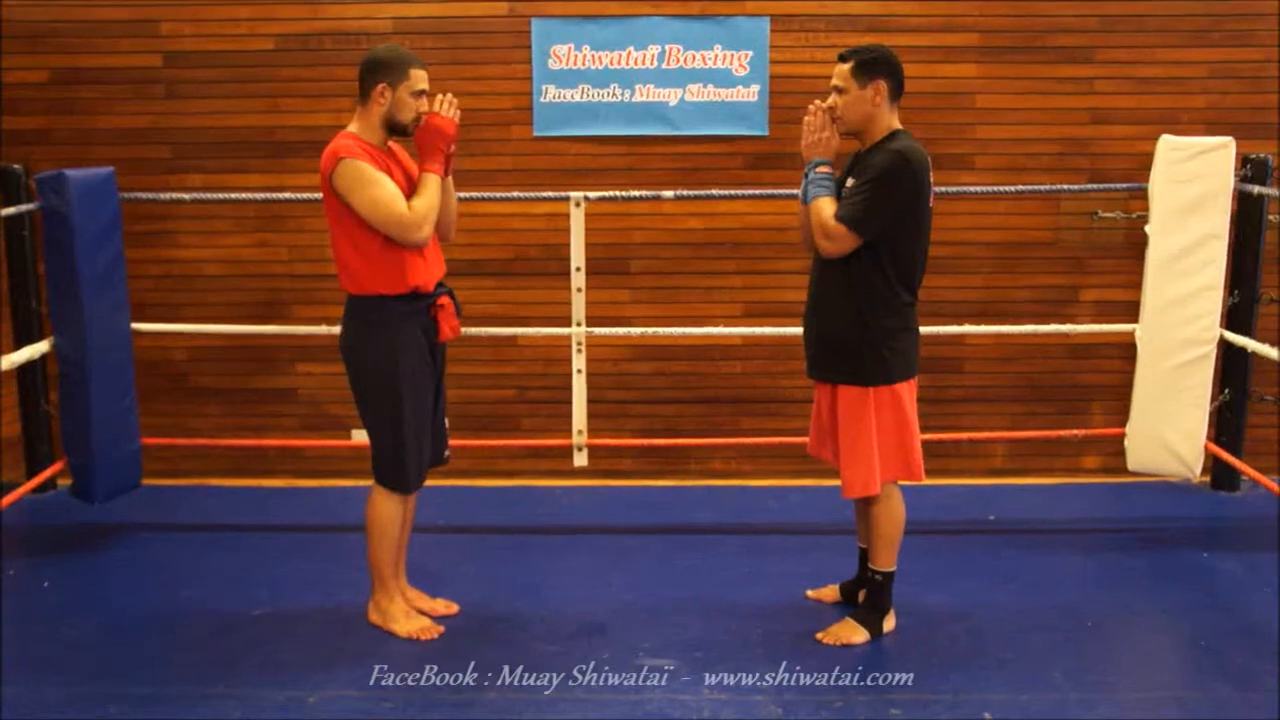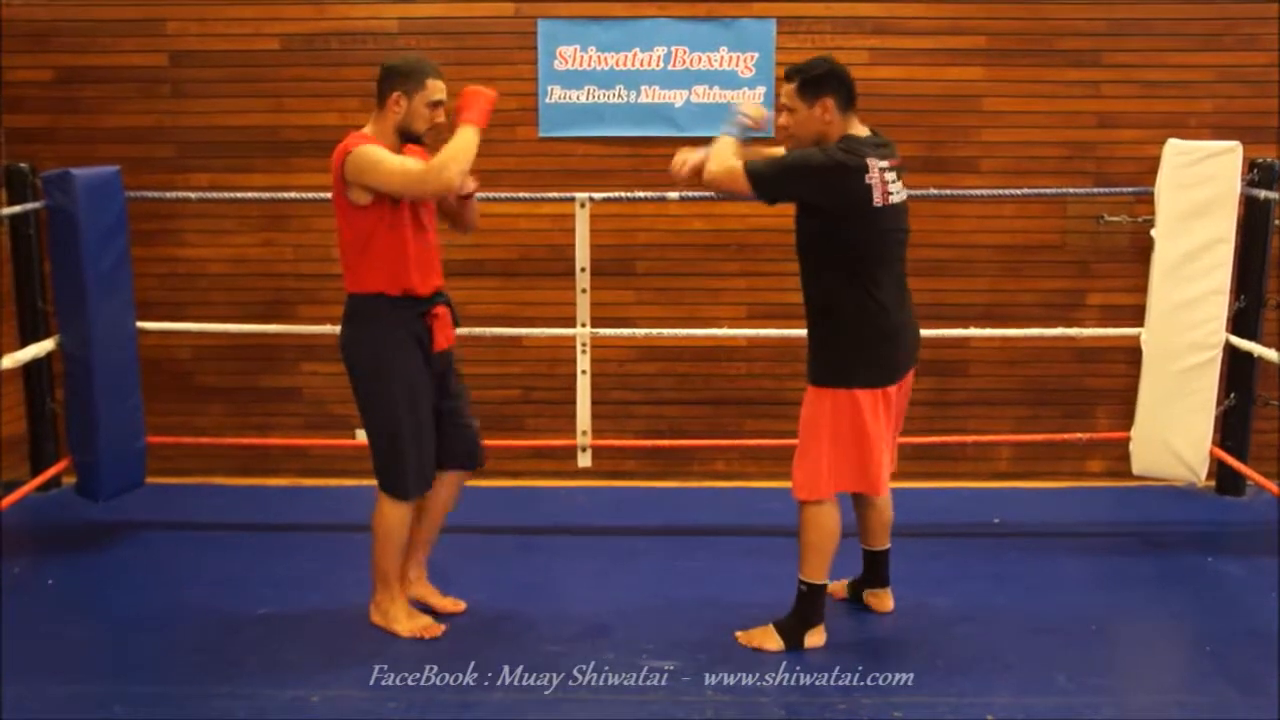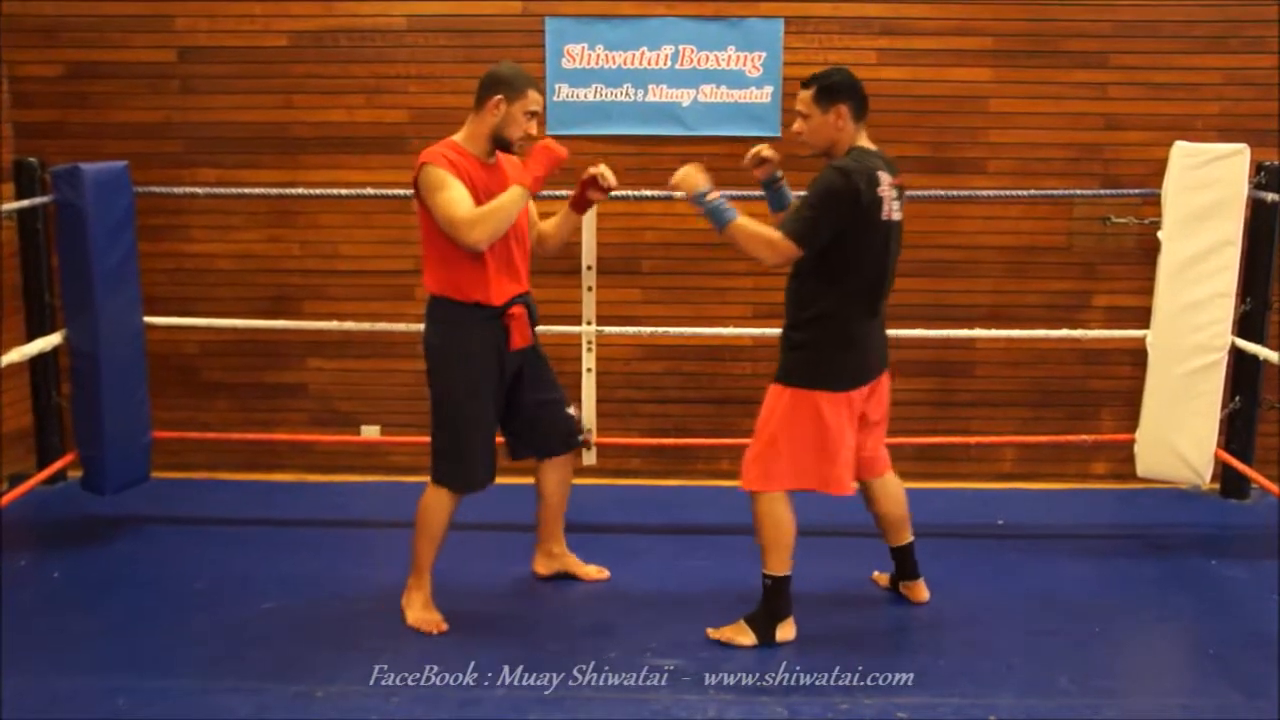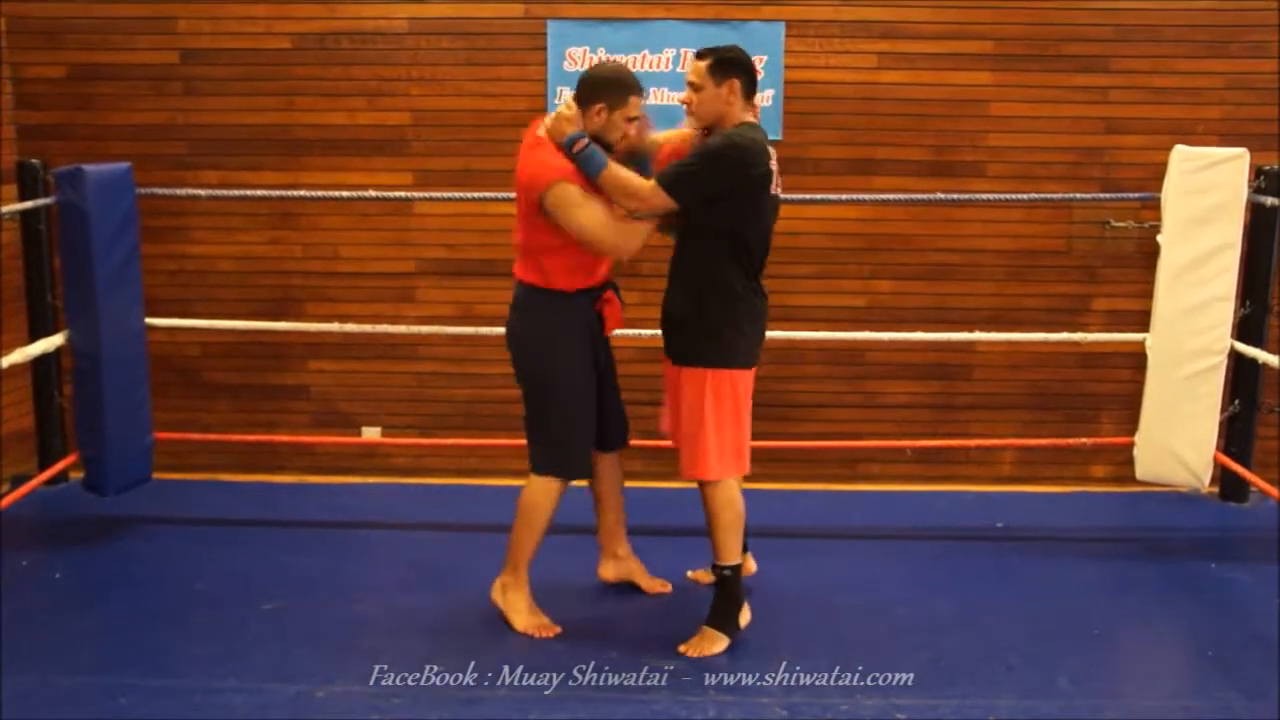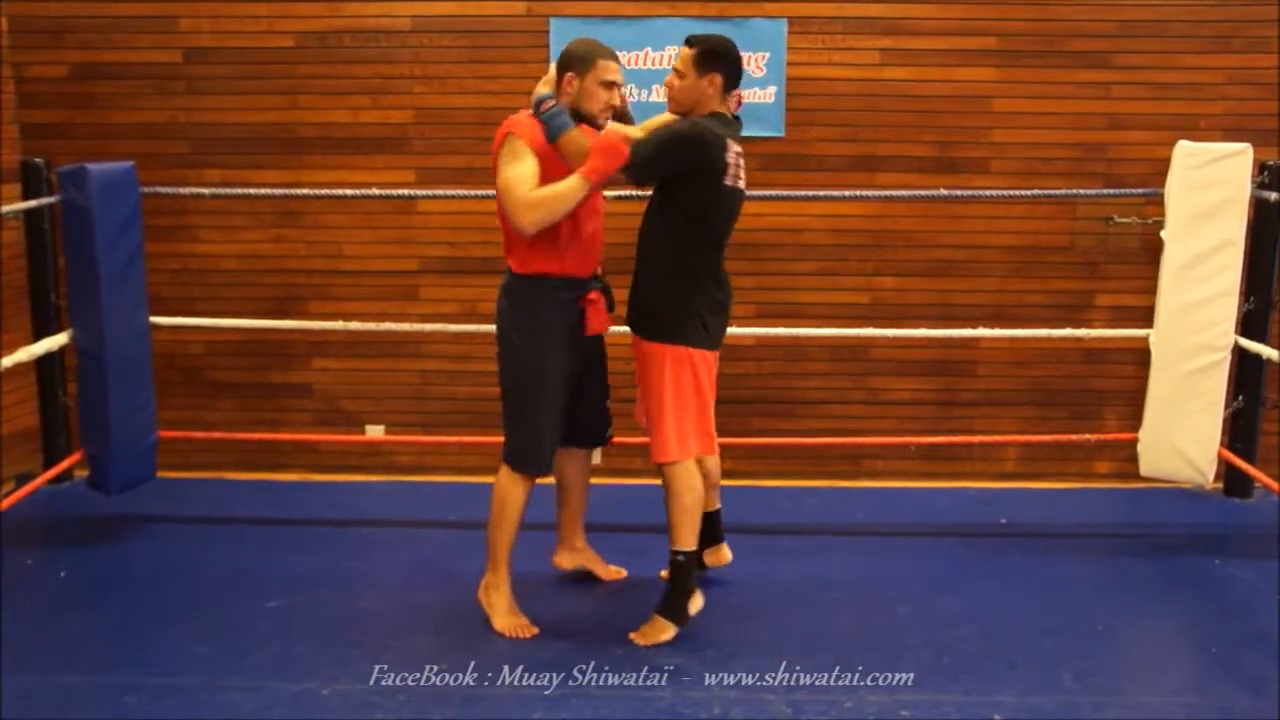
dt=1s
person 1, frame 1
left shoulder: (899, 162)
right shoulder: (866, 160)
left elbow: (832, 239)
right elbow: (811, 237)
left wrist: (819, 166)
right wrist: (816, 164)
left hip: (876, 352)
right hip: (847, 346)
left knee: (878, 478)
right knee: (860, 474)
left ankle: (878, 607)
right ankle: (864, 580)
person 1, frame 2
left shoulder: (829, 167)
right shoulder: (879, 156)
left elbow: (723, 176)
right elbow: (781, 164)
left wrist: (736, 131)
right wrist: (708, 156)
left hip: (851, 356)
right hip: (892, 345)
left knee: (818, 485)
right knee: (869, 472)
left ankle: (806, 620)
right ankle: (876, 582)
person 1, frame 3
left shoulder: (842, 179)
right shoulder: (879, 173)
left elbow: (775, 250)
right elbow: (805, 233)
left wrist: (706, 196)
right wrist: (771, 183)
left hip: (820, 361)
right hip: (864, 353)
left knee: (768, 479)
right knee: (872, 466)
left ankle: (774, 614)
right ankle: (909, 576)
person 1, frame 4
left shoulder: (732, 150)
right shoulder: (738, 147)
left elbow: (641, 198)
right elbow: (670, 190)
left wrist: (575, 142)
left hip: (719, 331)
right hip: (707, 323)
left knee: (716, 465)
right knee: (716, 455)
left ankle: (730, 605)
right ankle: (734, 554)
person 1, frame 5
left shoulder: (696, 140)
right shoulder: (716, 133)
right elbow: (640, 142)
left hip: (680, 316)
right hip: (678, 309)
left knee: (678, 449)
right knee: (693, 439)
left ankle: (681, 592)
right ankle: (712, 543)
person 2, frame 1
left shoulder: (393, 152)
right shoulder: (349, 159)
left elbow: (443, 230)
right elbow: (413, 230)
left wrist: (441, 157)
right wrist: (431, 158)
left hip: (419, 317)
right hip: (384, 324)
left knee: (415, 464)
right knee: (396, 469)
left ankle: (399, 584)
right ankle: (383, 601)
person 2, frame 2
left shoulder: (411, 157)
right shoulder: (360, 155)
left elbow: (461, 218)
right elbow: (439, 178)
left wrist: (463, 186)
right wrist: (475, 116)
left hip: (423, 322)
right hip: (382, 327)
left knee: (456, 457)
right knee: (404, 475)
left ankle: (412, 576)
right ankle: (386, 600)
person 2, frame 3
left shoulder: (511, 165)
right shoulder: (439, 164)
left elbow: (541, 243)
right elbow: (475, 233)
left wrist: (580, 202)
right wrist: (532, 176)
left hip: (514, 323)
right hip: (463, 328)
left knee: (558, 440)
right knee: (454, 472)
left ankle: (551, 551)
right ankle: (417, 588)
person 2, frame 4
right shoulder: (550, 169)
right elbow: (623, 242)
left hip: (585, 311)
right hip: (550, 317)
left knee: (606, 437)
right knee: (557, 459)
left ankle: (616, 555)
right ankle: (512, 583)
person 2, frame 5
left shoulder: (582, 134)
right shoulder: (521, 135)
right elbow: (528, 217)
right wrist: (593, 168)
left hip: (579, 301)
right hip: (536, 304)
left knee: (580, 433)
right knee: (527, 452)
left ankle: (572, 546)
right ankle: (495, 582)
